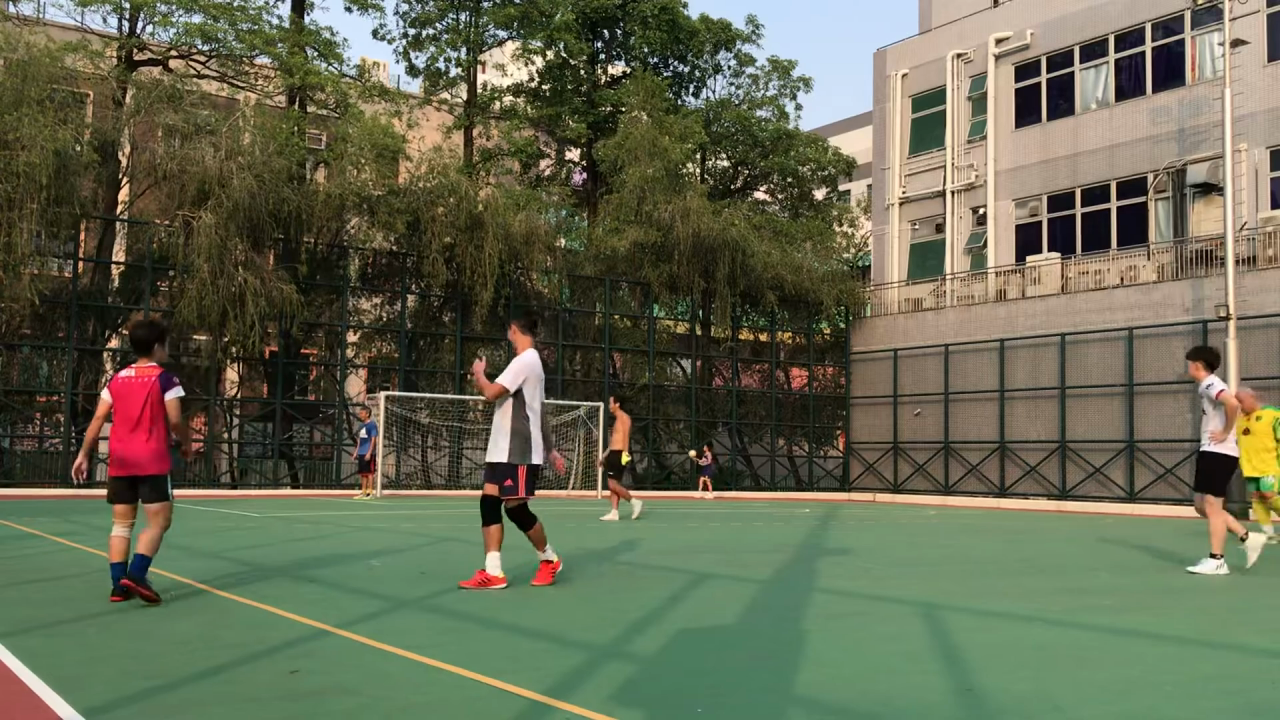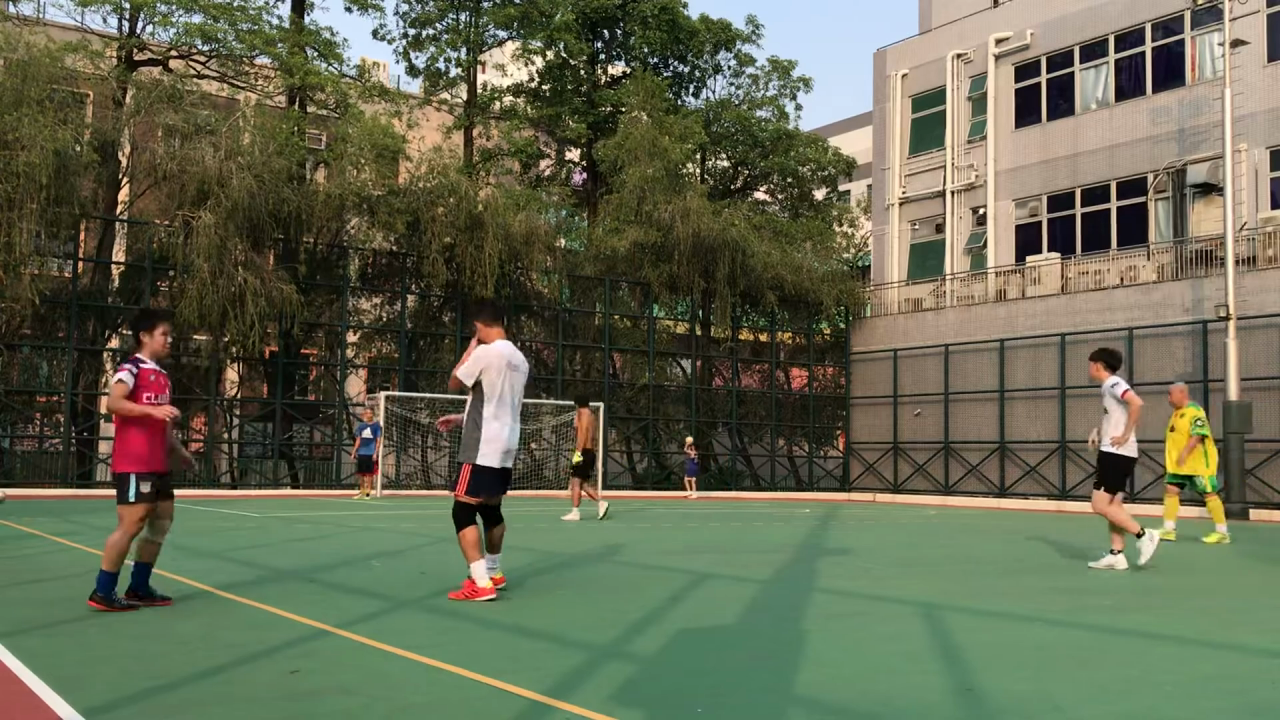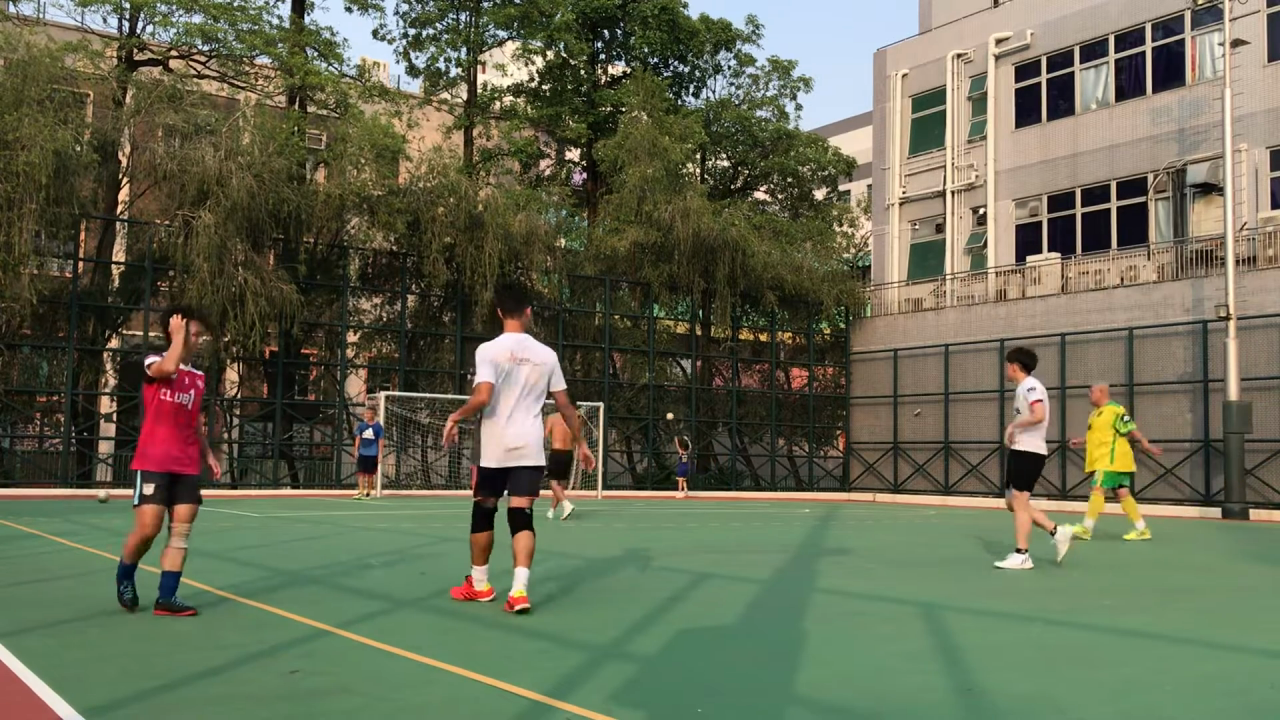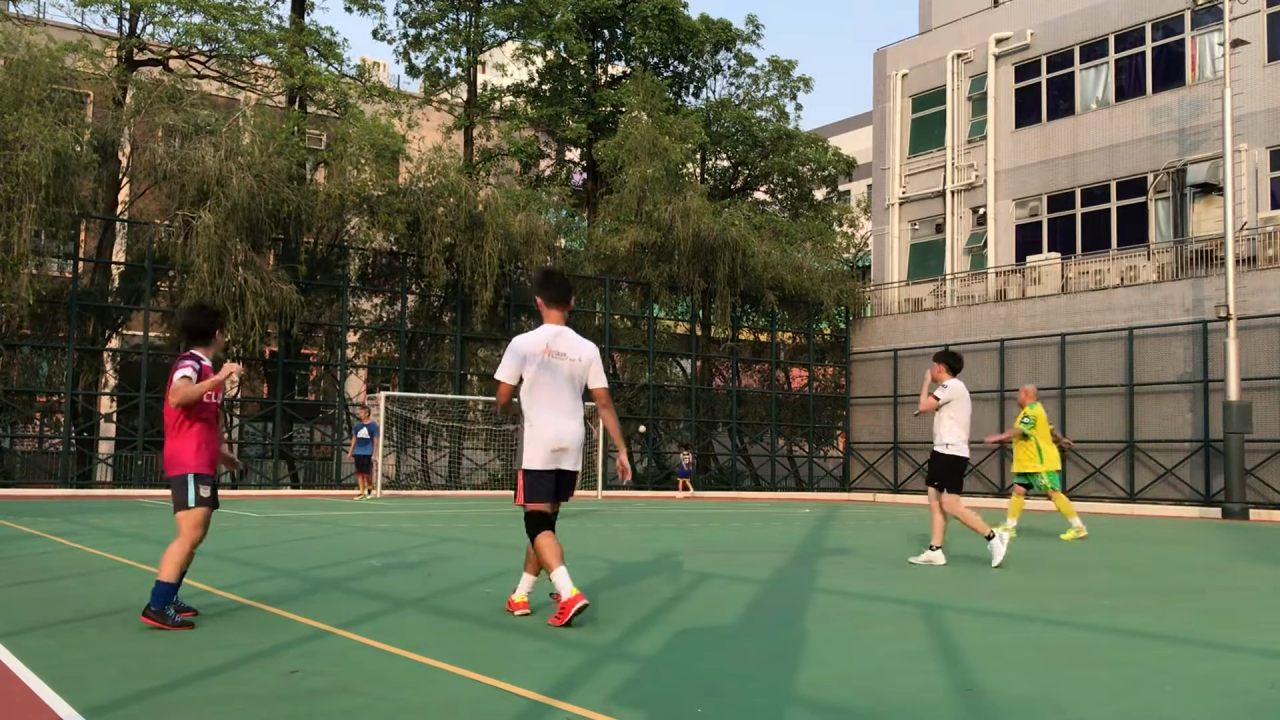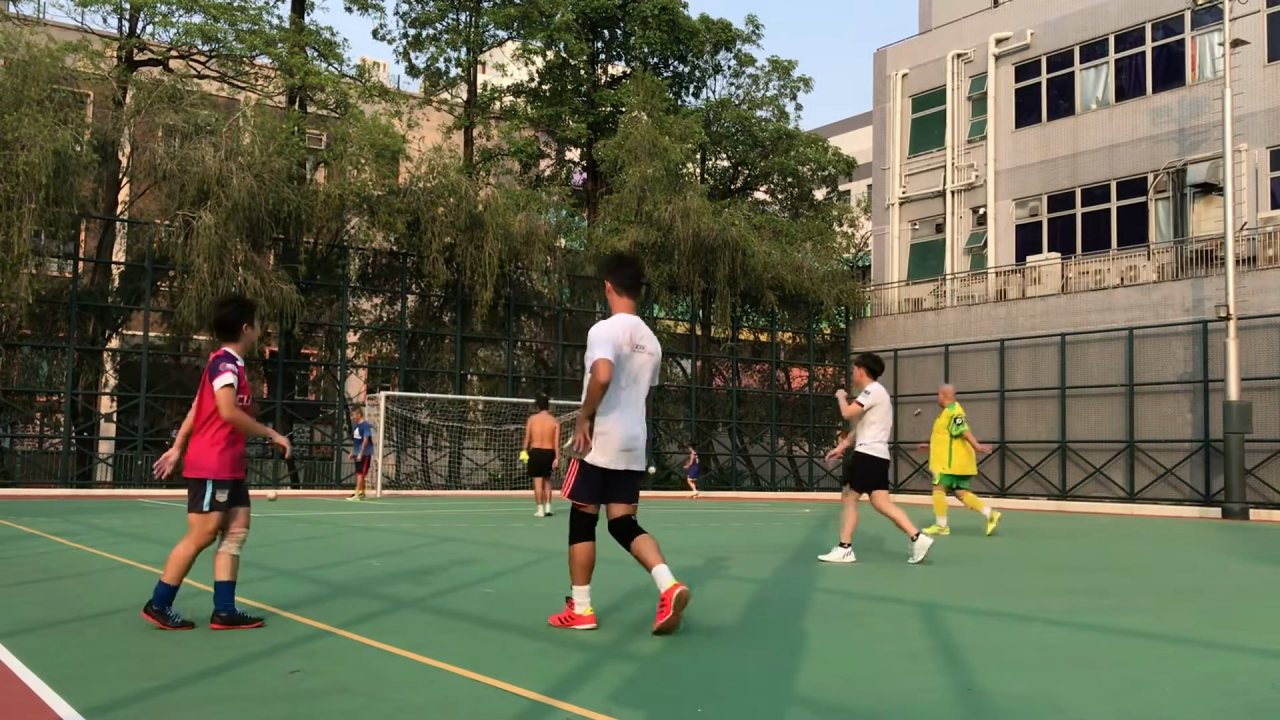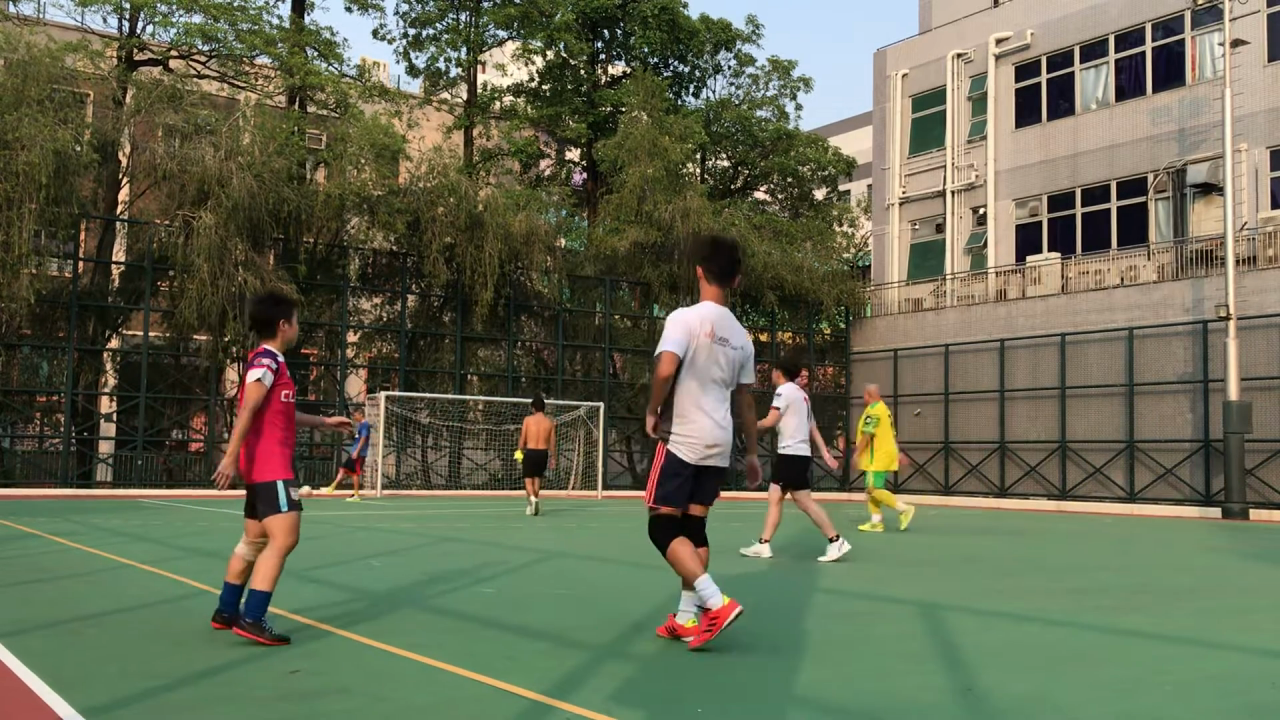
dt=0.5s
person 1, frame 1
left shoulder: (524, 361)
right shoulder: (529, 363)
left elbow: (491, 393)
right elbow: (539, 413)
left wrist: (478, 373)
right wrist: (550, 449)
left hip: (519, 451)
right hip: (503, 448)
left knee: (516, 508)
right knee: (489, 503)
left ankle: (549, 560)
right ankle: (493, 572)
person 1, frame 2
left shoulder: (487, 352)
right shoulder: (520, 359)
left elbow: (454, 383)
left wrist: (472, 346)
right wrist: (462, 418)
left hip: (483, 447)
right hip: (505, 446)
left knee: (463, 511)
right knee: (490, 509)
left ankle: (481, 583)
right ankle: (493, 572)
person 1, frame 3
left shoulder: (488, 350)
right shoulder: (547, 355)
left elbow: (481, 398)
right elbow: (564, 405)
left wrist: (454, 418)
right wrist: (581, 443)
left hip: (495, 448)
right hip: (530, 449)
left knee: (483, 515)
right knee: (521, 516)
left ankle: (478, 584)
right ankle: (519, 590)
person 1, frame 4
left shoulder: (523, 343)
right shoulder: (587, 349)
left elbow: (502, 398)
right elbow: (605, 405)
left wrist: (512, 408)
right wrist: (621, 451)
left hip: (538, 446)
right hip: (571, 448)
left knee: (537, 522)
right knee: (545, 521)
left ankle: (569, 594)
right ankle: (521, 595)
person 1, frame 5
left shoulder: (605, 329)
right shoulder: (651, 339)
left elbow: (602, 376)
left wrist: (584, 418)
left hip: (601, 442)
right hip: (634, 446)
left knee: (583, 522)
right knee: (623, 524)
left ankle: (580, 609)
right ankle: (669, 585)
person 1, frame 6
left shoulder: (684, 318)
right shoulder: (742, 336)
left elbow: (665, 370)
right elbow: (745, 401)
left wrist: (653, 412)
right wrist: (752, 452)
left hip: (681, 438)
right hip: (718, 443)
left knee: (663, 528)
right knee: (693, 527)
left ankle: (717, 603)
right ankle: (686, 617)
person 2, frame 1
left shoulder: (117, 379)
right shoulder: (165, 378)
left elbow: (98, 418)
right elbow: (175, 420)
left wrist: (84, 454)
right wrist: (185, 443)
left hip: (120, 462)
right hip: (153, 462)
left knee: (122, 524)
right knee: (159, 521)
left ankle: (120, 585)
right ankle: (136, 575)
person 2, frame 2
left shoulder: (159, 374)
right shoulder: (130, 367)
right elbow: (113, 403)
left wrist: (180, 448)
right wrist: (152, 410)
left hip: (154, 462)
right hip: (134, 462)
left knee: (162, 521)
right knee: (131, 525)
left ankle: (139, 587)
right ankle: (102, 592)
person 2, frame 3
left shoulder: (199, 377)
right shoulder: (154, 363)
right elbow: (169, 368)
left wrist: (208, 453)
right wrist: (177, 335)
left hip: (188, 464)
right hip: (153, 461)
left knee: (181, 530)
right knee: (148, 528)
left ankle: (167, 597)
right ankle: (124, 579)
person 2, frame 4
left shoulder: (205, 370)
right shoulder: (190, 363)
right elbow: (176, 399)
left wrist: (221, 449)
right wrist: (219, 378)
left hip: (203, 464)
right hip: (187, 465)
left knee: (195, 534)
right knee: (190, 534)
left ankle: (168, 598)
right ankle: (157, 606)
person 2, frame 5
left shoulder: (227, 363)
right shoulder: (225, 363)
left elbow: (197, 409)
right elbow: (228, 412)
left wrist: (177, 449)
right wrist: (272, 434)
left hip: (227, 466)
right hip: (212, 466)
left knee: (237, 532)
right knee: (201, 536)
left ankle: (225, 610)
right ankle: (159, 604)
person 2, frame 6
left shoulder: (271, 362)
right shoulder: (266, 360)
right elbow: (247, 410)
left wrist: (325, 421)
right wrist: (230, 456)
left hip: (265, 468)
right hip: (270, 467)
left knee: (255, 539)
right knee: (284, 539)
left ankle: (227, 610)
right ankle: (252, 618)
person 3, frame 1
left shoulder: (1209, 385)
right shoulder: (1211, 386)
left elbow: (1232, 404)
right elbow: (1234, 407)
left wrist: (1226, 433)
right wrist: (1224, 433)
left hip: (1218, 454)
right hip: (1212, 454)
left knee: (1211, 508)
right knee: (1202, 506)
left ankle: (1216, 559)
right ankle: (1248, 539)
person 3, frame 2
left shoulder: (1112, 383)
right shoulder: (1111, 386)
left elbow: (1137, 403)
left wrist: (1126, 435)
right wrist: (1098, 431)
left hip: (1116, 454)
right hip: (1111, 453)
left knee: (1101, 505)
right knee: (1112, 505)
left ankle: (1144, 536)
right ankle: (1116, 555)
person 3, frame 3
left shoulder: (1030, 386)
right shoulder: (1025, 387)
left elbow: (1039, 415)
left wrist: (1013, 426)
left hip: (1028, 452)
right hip: (1022, 452)
left knee: (1018, 502)
right knee: (1014, 504)
left ankle: (1021, 555)
right ankle: (1058, 532)
person 3, frame 4
left shoulder: (951, 386)
right shoulder: (953, 388)
left elbow: (923, 406)
left wrist: (926, 383)
left hip: (950, 454)
right hip: (944, 453)
left knee: (951, 506)
right knee: (935, 503)
left ankle: (994, 538)
right ankle: (935, 551)
person 3, frame 5
left shoulder: (872, 391)
right shoulder: (875, 392)
left elbow: (848, 413)
right elbow: (859, 426)
left wrist: (841, 397)
right wrist: (840, 448)
left hip: (867, 454)
right hip: (878, 456)
left knee: (849, 500)
right knee: (883, 504)
left ankle: (844, 549)
right ankle: (918, 539)
person 3, frame 6
left shoulder: (784, 391)
right shoulder: (800, 393)
left elbow: (770, 422)
right elbow: (813, 428)
left wrist: (755, 425)
right wrist: (825, 454)
left hip: (792, 454)
right hip: (793, 454)
left knee: (805, 502)
right knee: (773, 499)
left ankle: (836, 542)
right ankle: (763, 544)
